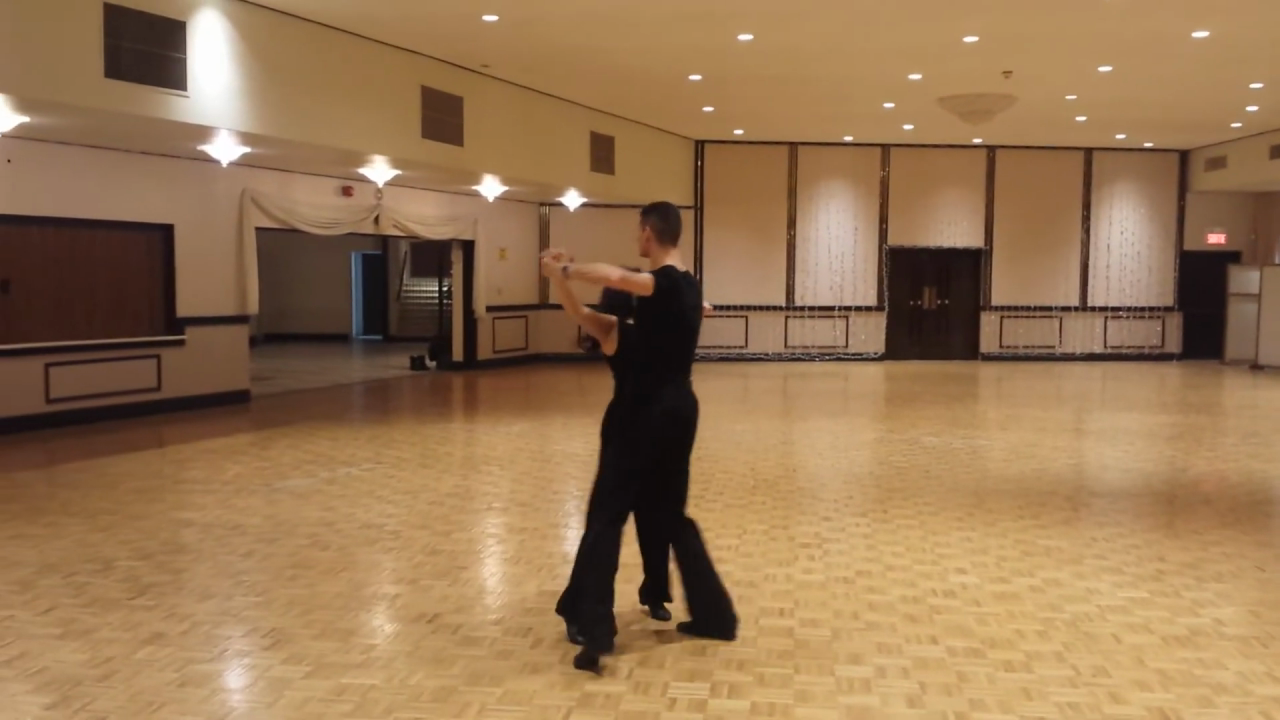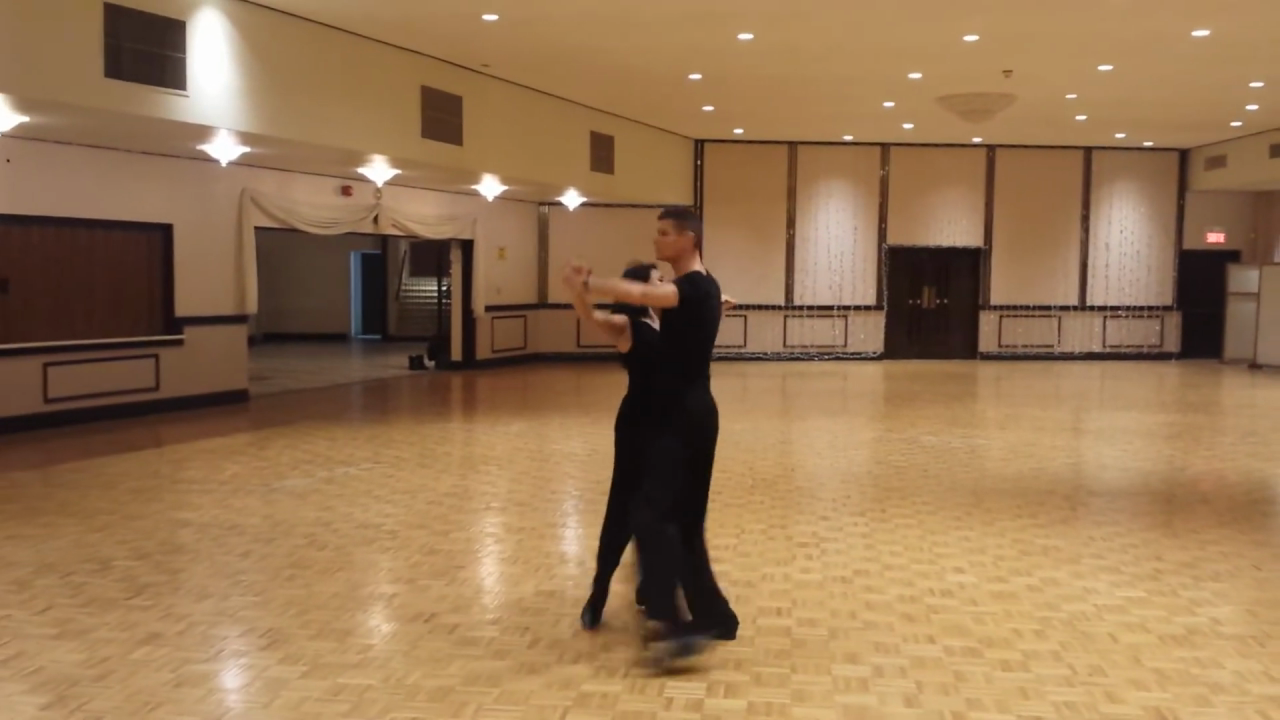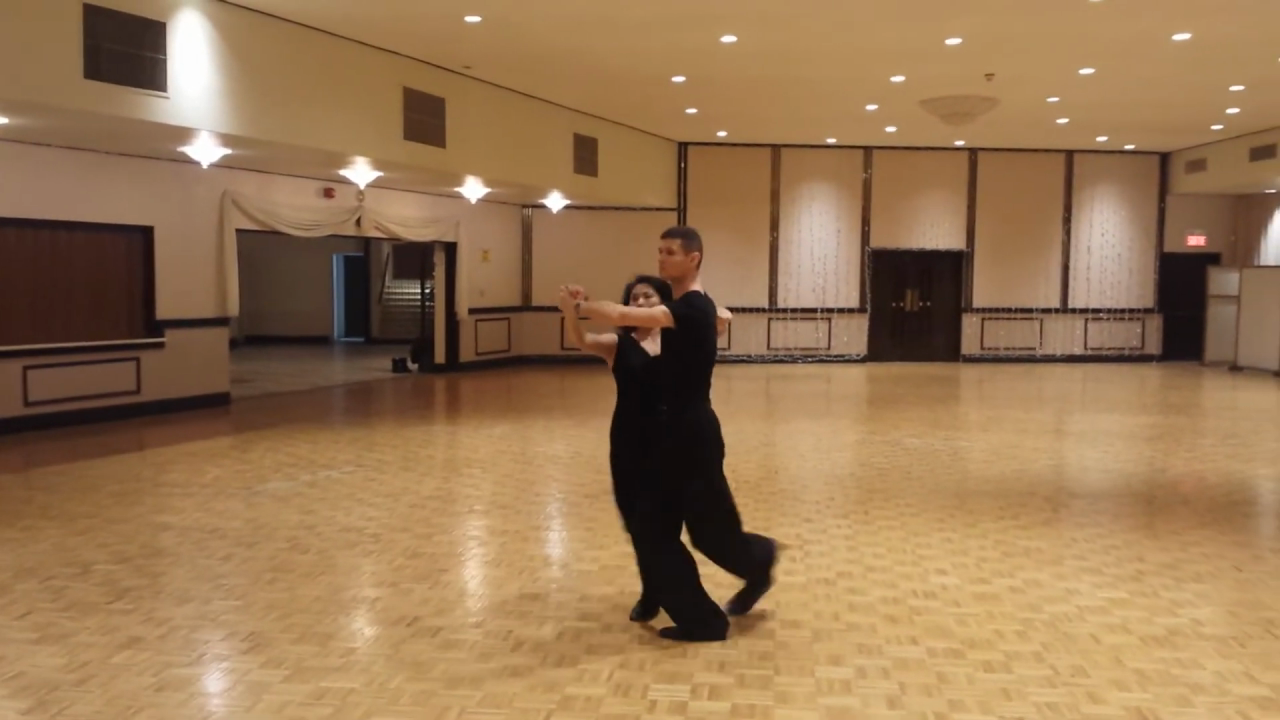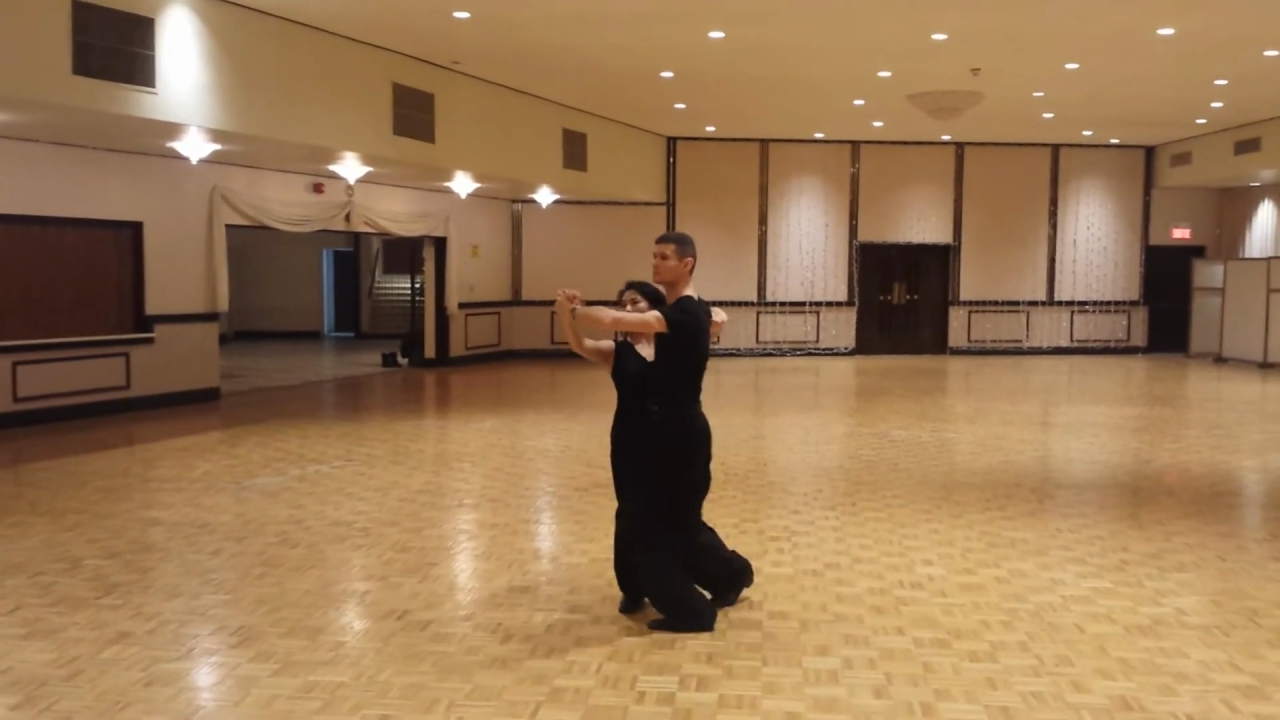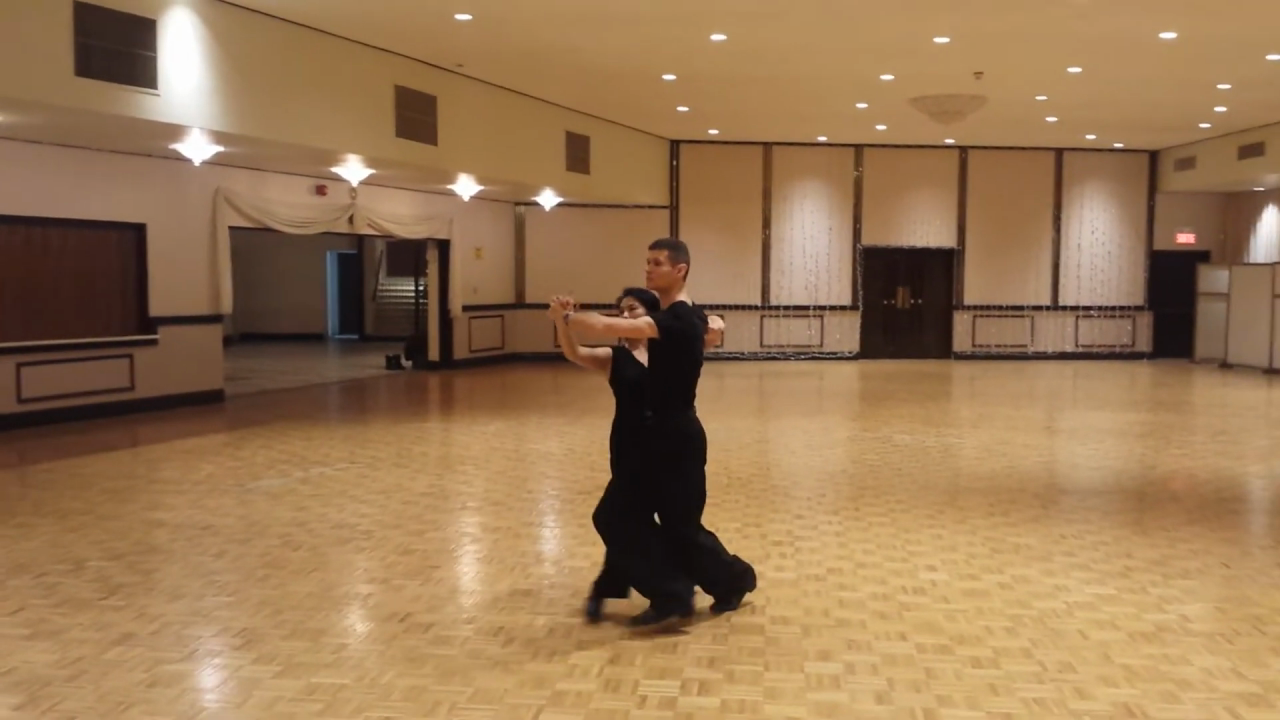
dt=0.2s
person 1, frame 1
left shoulder: (661, 282)
right shoulder: (687, 285)
left elbow: (617, 277)
left wrist: (565, 270)
left hip: (648, 411)
right hip: (677, 408)
left knee: (607, 515)
right knee: (670, 515)
left ankle: (596, 632)
right ankle: (714, 614)
person 1, frame 2
left shoulder: (694, 289)
right shoulder: (704, 287)
left elbow: (639, 294)
left wrist: (588, 283)
left hip: (684, 417)
right hip: (690, 413)
left knee: (651, 517)
right knee: (683, 522)
left ankle: (678, 625)
right ankle: (712, 616)
person 1, frame 3
left shoulder: (692, 308)
right shoulder: (690, 306)
left elbow: (626, 315)
left wrist: (581, 306)
left hip: (691, 432)
right hip: (676, 429)
left knee: (711, 529)
right knee: (656, 530)
person 1, frame 4
left shoulder: (685, 313)
right shoulder: (690, 311)
left elbow: (618, 321)
left wrist: (576, 311)
left hip: (681, 433)
right hip: (669, 430)
left knee: (678, 528)
person 1, frame 5
left shoulder: (678, 321)
right shoulder: (685, 317)
left elbow: (610, 328)
left wrist: (568, 318)
left hip: (675, 439)
right hip: (664, 436)
left knee: (680, 531)
person 2, frame 1
right shoulder: (610, 328)
right elbow: (574, 309)
right wrist: (559, 277)
right hip: (623, 428)
left knee: (654, 514)
left ankle: (654, 593)
right ankle: (575, 607)
person 2, frame 2
right shoulder: (627, 325)
right elbow: (590, 317)
right wrist: (579, 291)
right hip: (636, 426)
right knee: (622, 510)
right ankle: (597, 595)
person 2, frame 3
right shoulder: (618, 344)
left elbow: (720, 321)
right elbow: (580, 339)
left wrist: (719, 318)
right wrist: (569, 309)
right hip: (628, 442)
right knee: (636, 517)
right ankle: (652, 591)
person 2, frame 4
right shoulder: (616, 351)
left elbow: (717, 323)
right elbow: (578, 345)
left wrist: (715, 317)
right wrist: (566, 313)
right hip: (630, 444)
right knee: (632, 518)
right ankle: (634, 587)
person 2, frame 5
right shoulder: (614, 358)
left elbow: (713, 332)
right elbow: (573, 353)
left wrist: (712, 325)
right wrist: (559, 320)
right hip: (628, 450)
